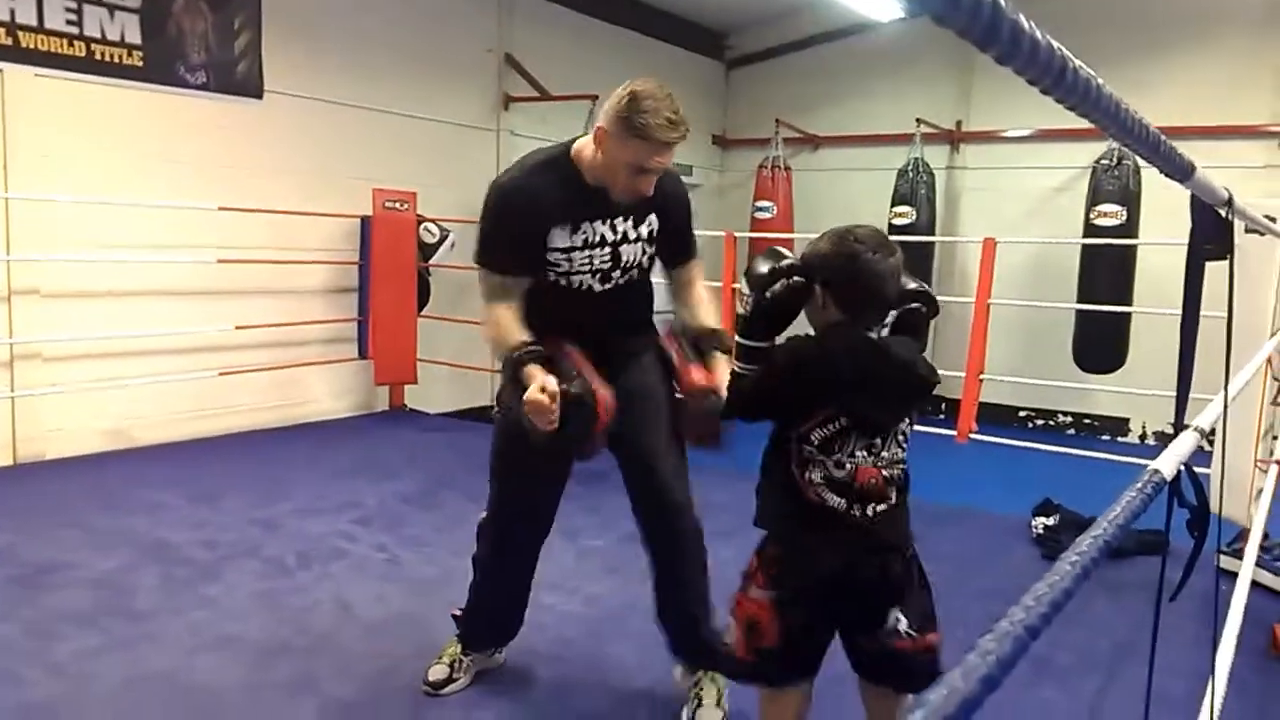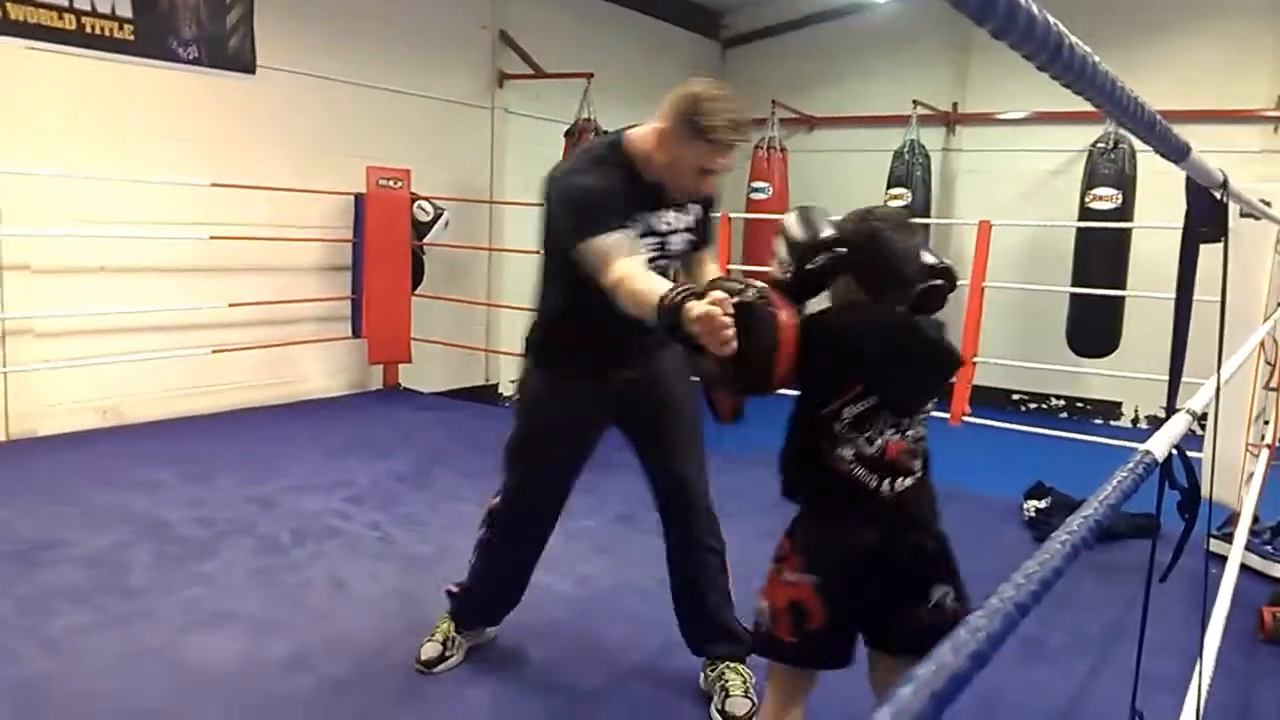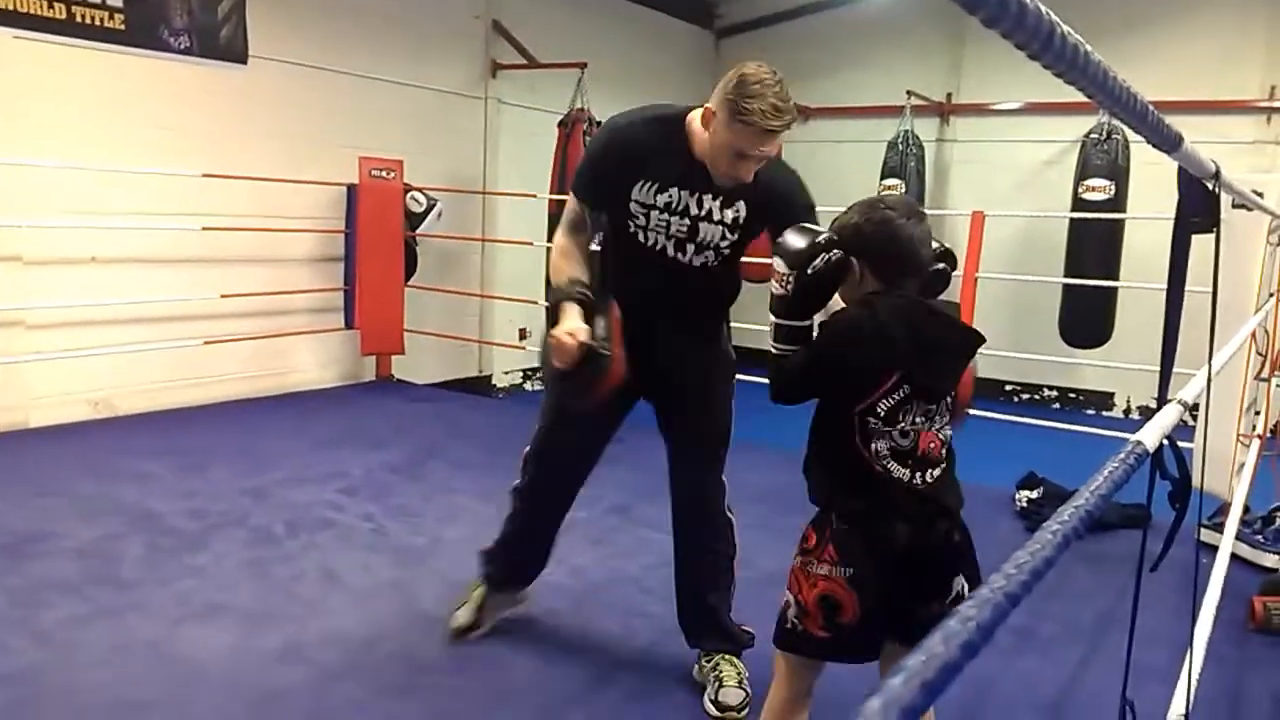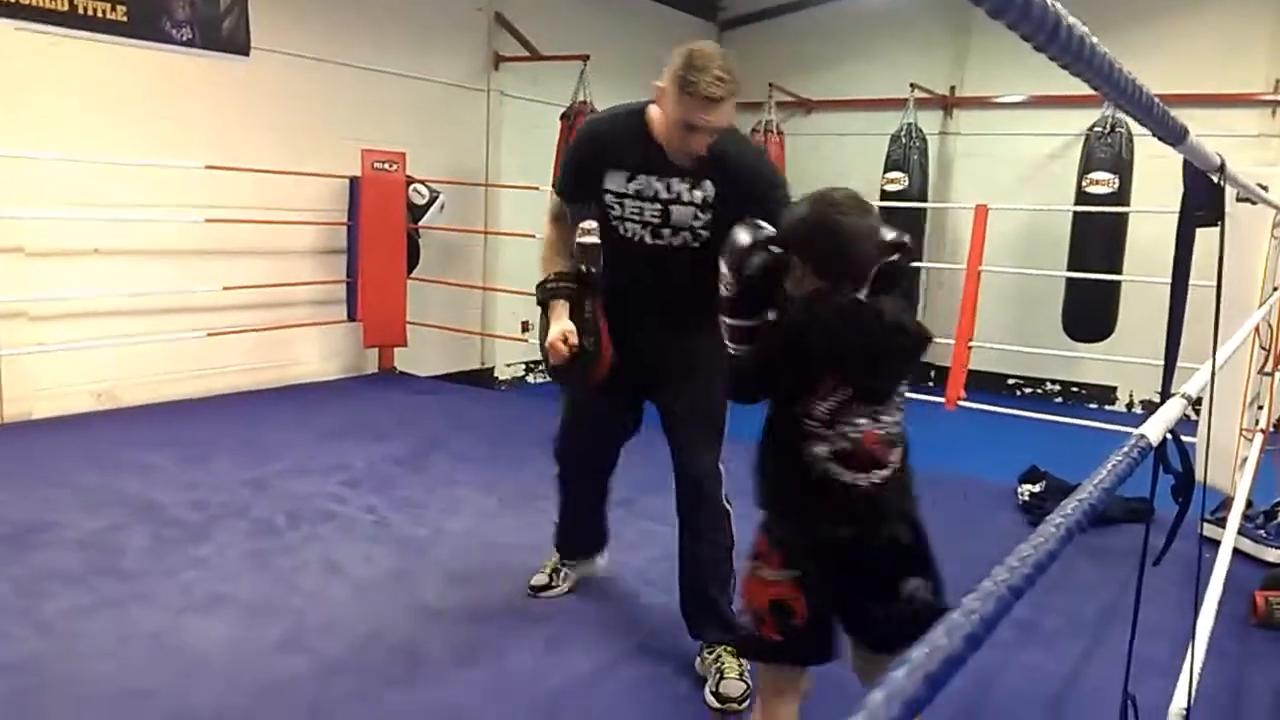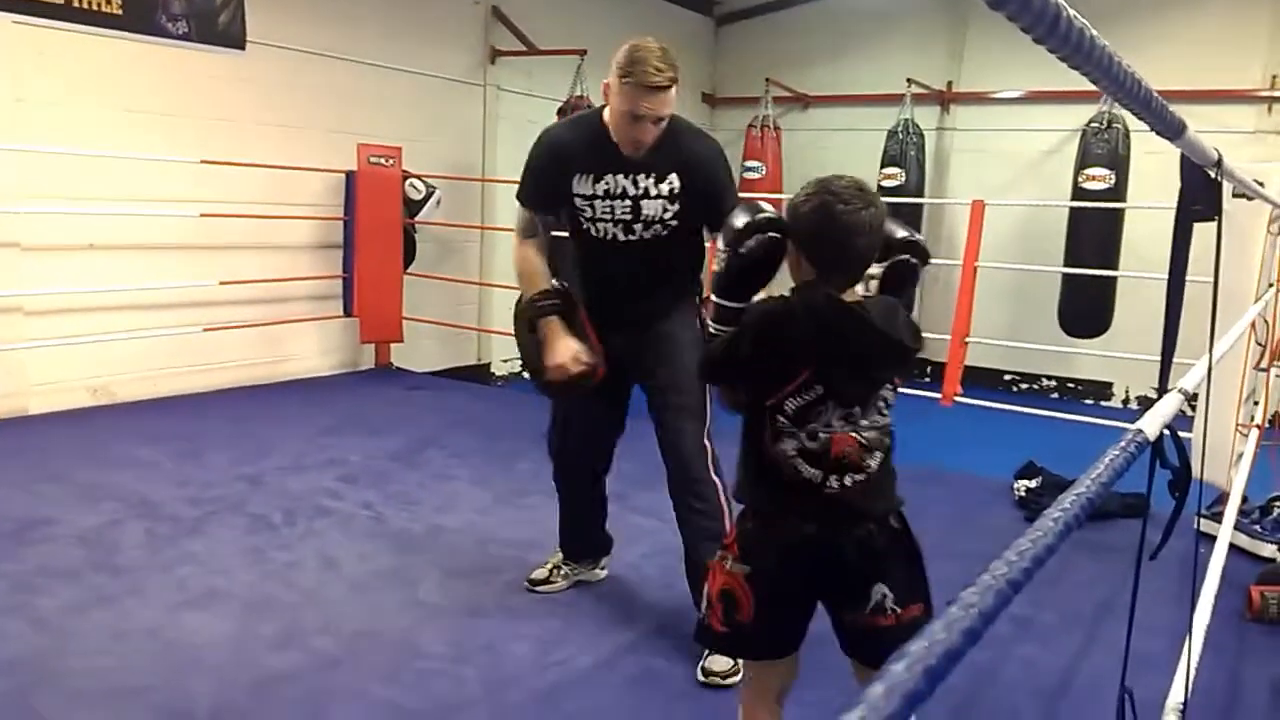
dt=0.3s
person 1, frame 1
left shoulder: (666, 191)
right shoulder: (523, 191)
left elbow: (686, 278)
right elbow: (497, 301)
left wrist: (716, 354)
right wrist: (528, 371)
left hip: (634, 365)
right hip: (548, 371)
left knee: (671, 510)
right knee: (514, 517)
left ankle: (702, 662)
right ankle: (481, 640)
person 1, frame 2
left shoulder: (697, 183)
right shoulder: (588, 180)
right elbow: (622, 276)
left wrist: (715, 320)
right wrist: (685, 306)
left hip: (654, 357)
right hip: (570, 360)
left knee: (688, 501)
right knee: (526, 499)
left ankle: (721, 653)
right ankle: (469, 619)
person 1, frame 3
left shoulder: (775, 184)
right shoulder: (628, 141)
right elbow: (573, 232)
right wrist: (571, 308)
left hip: (698, 344)
right hip: (612, 327)
left knee: (701, 494)
right knee: (552, 464)
left ankle: (716, 646)
right ankle: (502, 580)
person 1, frame 4
left shoulder: (742, 165)
right shoulder: (601, 139)
right elbow: (561, 222)
right wrist: (557, 305)
left hip: (691, 334)
right hip: (611, 321)
left knee: (699, 479)
right knee: (582, 449)
left ankle: (718, 636)
right ankle: (579, 550)
person 1, frame 5
left shoulder: (697, 153)
right shoulder: (560, 147)
right elbow: (530, 239)
right wrist: (551, 326)
left hip: (669, 320)
right hip: (590, 320)
left knee: (689, 459)
right knee: (575, 448)
right ankle: (583, 553)
person 2, frame 1
left shoulder: (799, 363)
right shoulder: (906, 364)
left elbow: (740, 403)
left wrist: (756, 326)
right wrist: (910, 320)
left hip: (800, 560)
right hip: (884, 561)
person 2, frame 2
left shoulder: (832, 333)
right shoulder: (930, 344)
left wrist: (788, 290)
right wrist: (923, 300)
left hip: (830, 539)
right hip: (911, 538)
person 2, frame 3
left shoulder: (852, 329)
right shoulder: (943, 330)
left elbow: (785, 387)
left wrist: (792, 304)
right wrist: (927, 282)
left hip: (856, 533)
right hip: (933, 530)
left knee: (794, 678)
person 2, frame 4
left shoulder: (793, 331)
right shoulder: (896, 322)
left elbow: (741, 386)
left wrist: (743, 305)
right wrist: (888, 277)
left hip: (807, 535)
right hip: (890, 529)
person 2, frame 5
left shoulder: (772, 324)
right shoulder: (892, 324)
left elbow: (716, 369)
left wrist: (731, 287)
right wrist: (900, 276)
left hip: (779, 532)
right hip: (869, 532)
